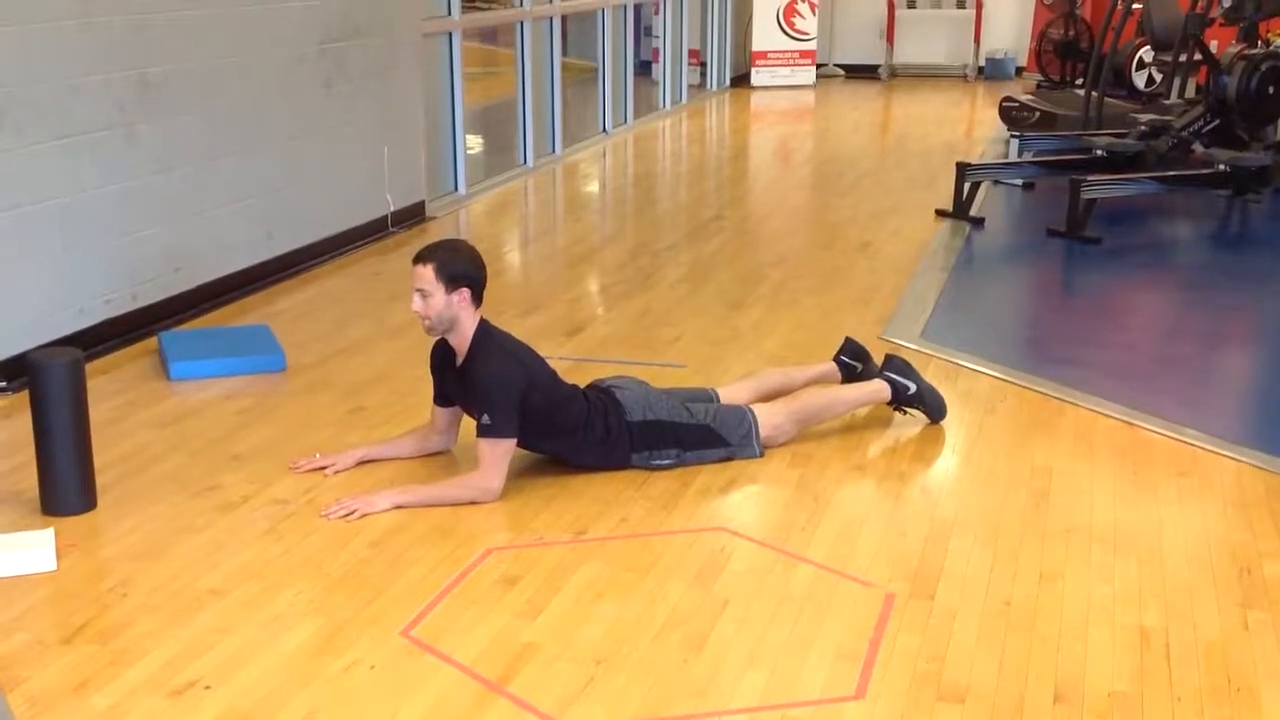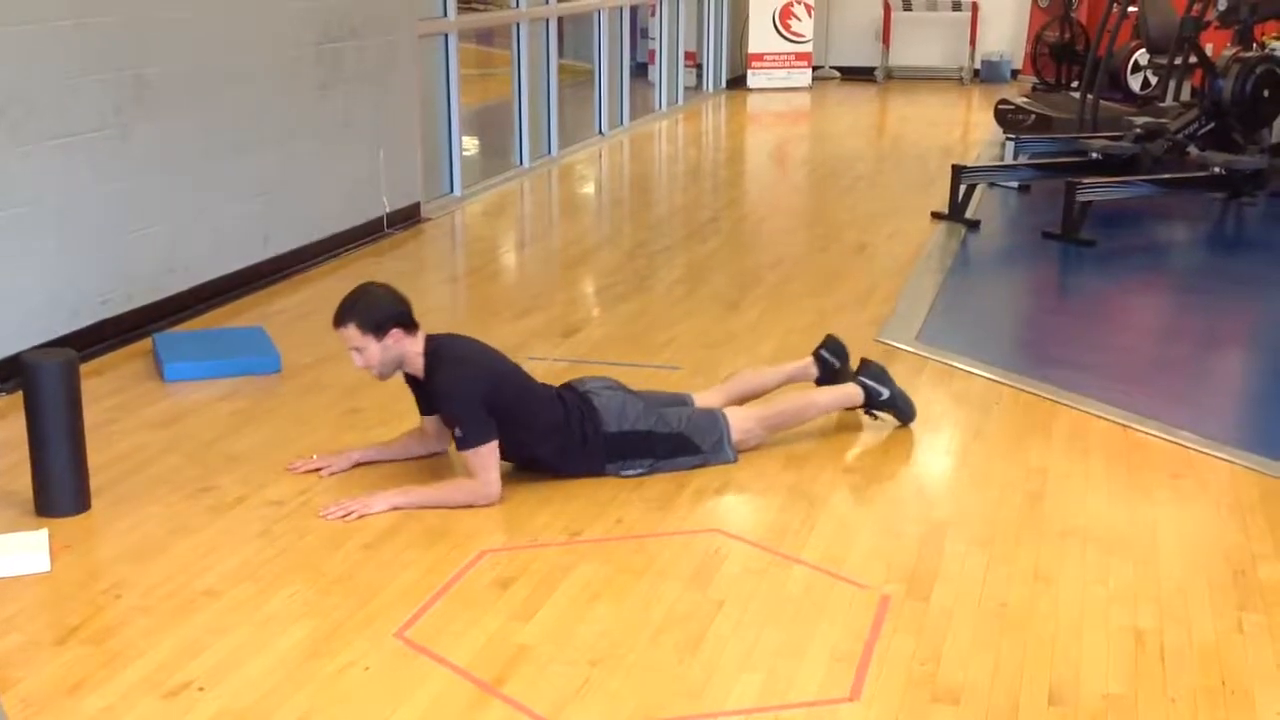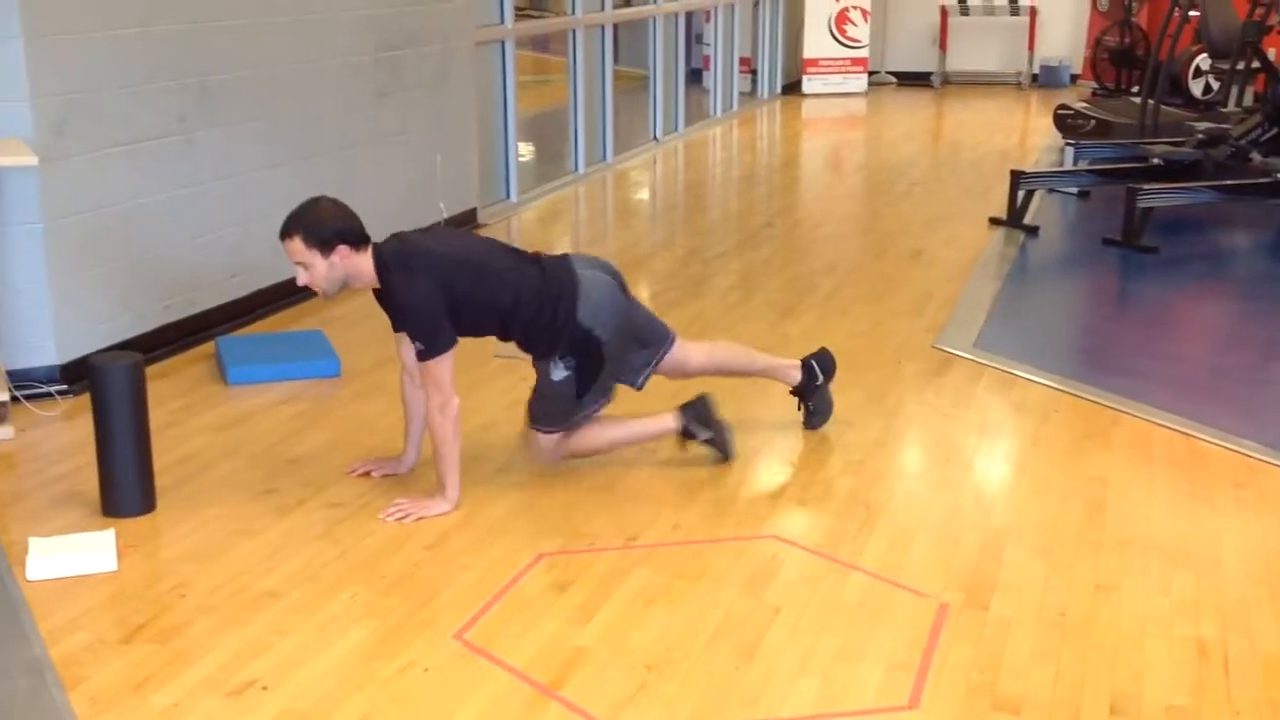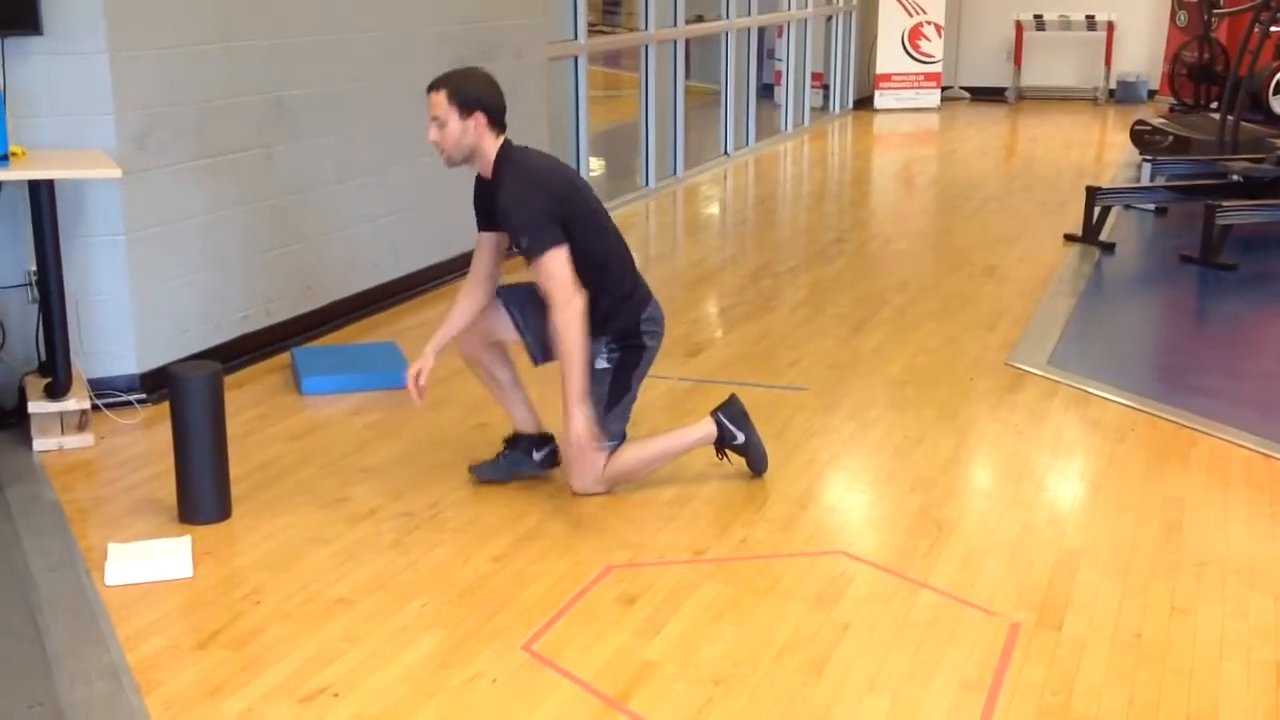
dt=1s
person 1, frame 1
left shoulder: (495, 369)
right shoulder: (447, 354)
left elbow: (488, 483)
right elbow: (439, 435)
left wrist: (390, 498)
right wrist: (359, 453)
left hip: (632, 429)
right hip: (611, 401)
left knee: (773, 427)
right knee: (735, 395)
left ankle: (887, 385)
right ankle: (841, 365)
person 1, frame 2
left shoulder: (455, 379)
right shoulder: (429, 360)
left elbow: (486, 487)
right elbow: (433, 435)
left wrist: (392, 498)
right wrist: (357, 455)
left hip: (606, 438)
right hip: (587, 400)
left knee: (745, 428)
right knee: (714, 399)
left ankle: (859, 388)
right ankle: (820, 363)
person 1, frame 3
left shoulder: (413, 286)
right shoulder: (391, 266)
left elbow: (442, 401)
right elbow: (413, 370)
left wrist: (447, 496)
right wrist: (407, 456)
left hip: (577, 317)
right hip: (584, 283)
left knee: (546, 442)
right knee: (683, 358)
left ankle: (681, 422)
right ankle: (804, 372)
person 1, frame 4
left shoulder: (522, 191)
right shoulder: (491, 184)
left elbow: (567, 302)
right elbow: (481, 279)
left wrist: (577, 409)
right wrist: (430, 350)
left hip: (622, 324)
left knee: (586, 478)
right knee: (470, 328)
left ankle: (717, 428)
right ankle: (533, 443)
